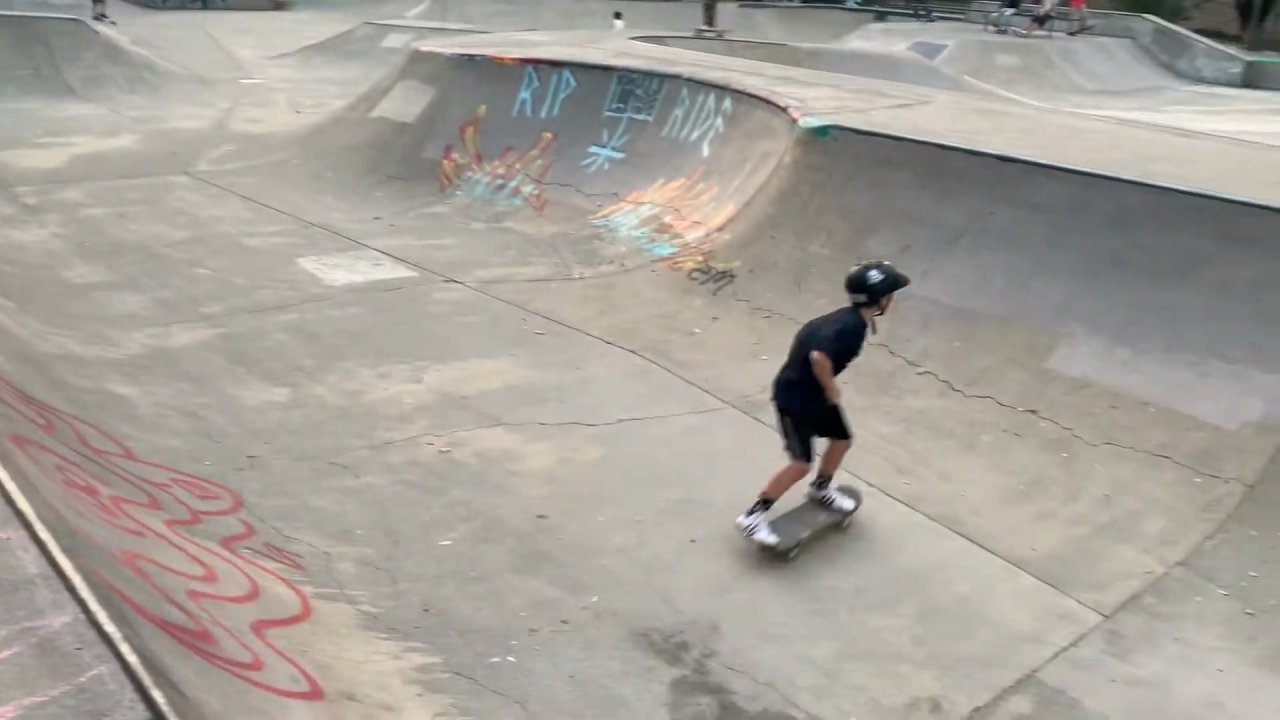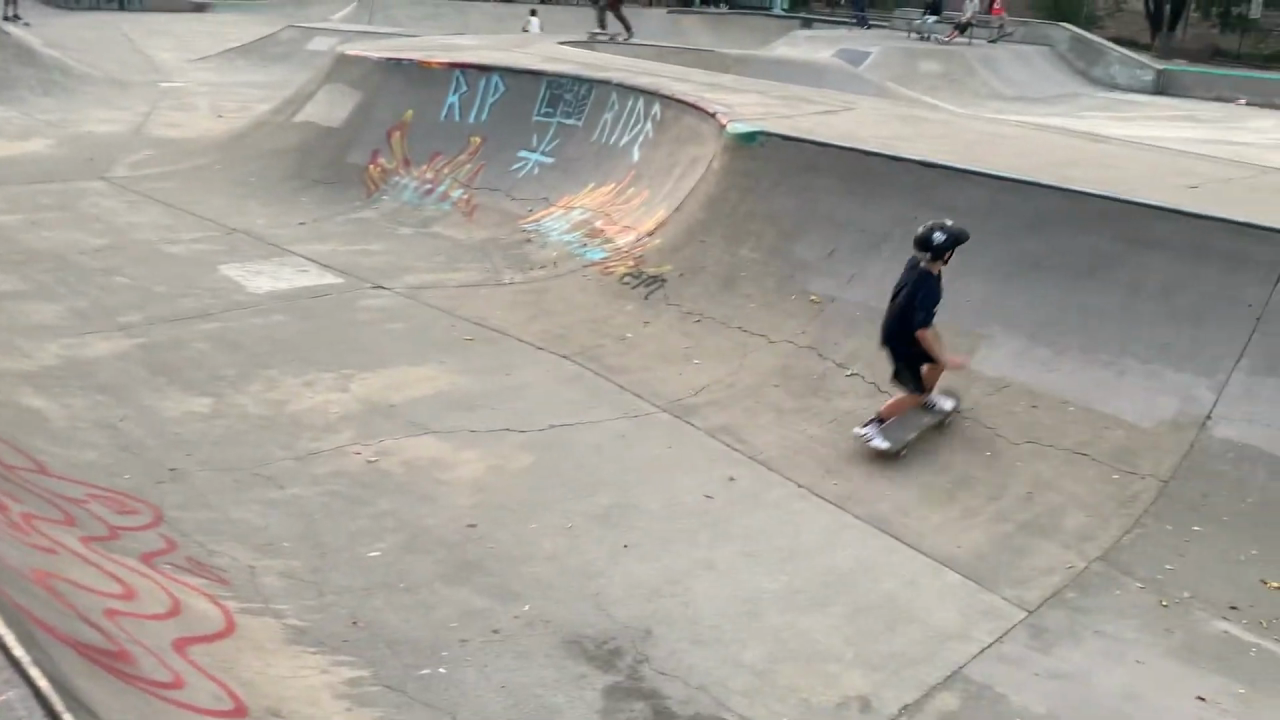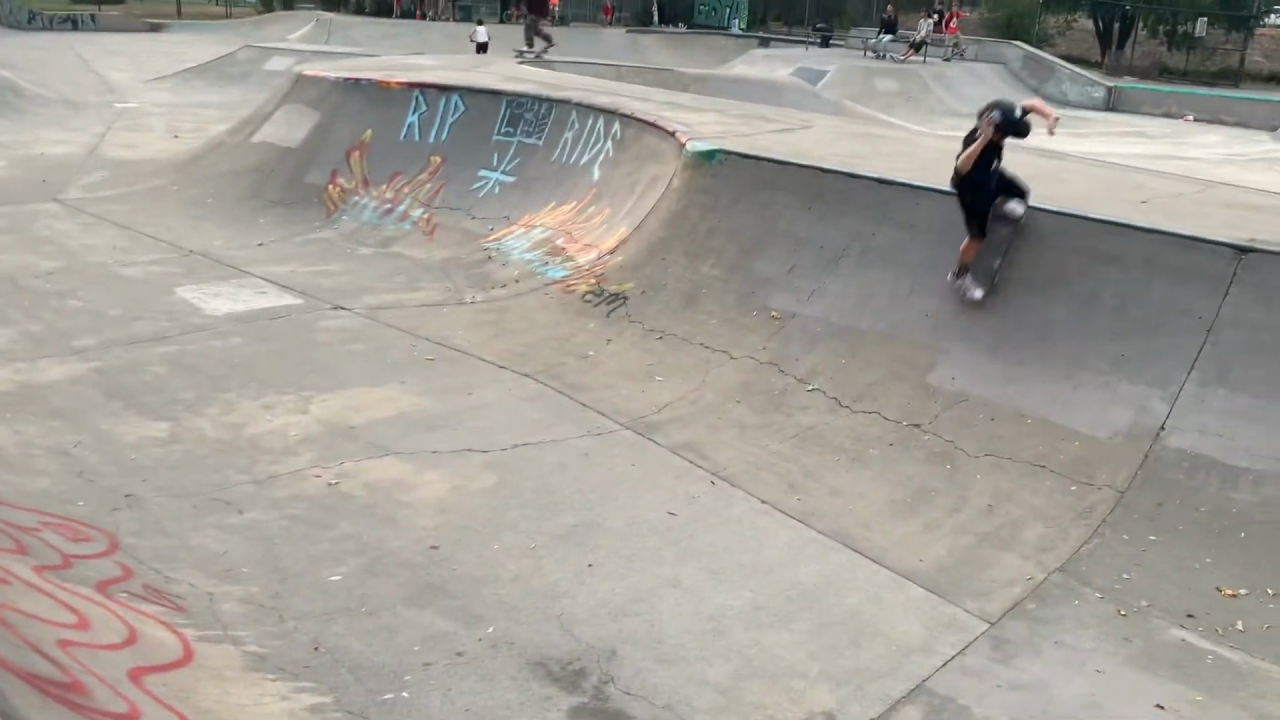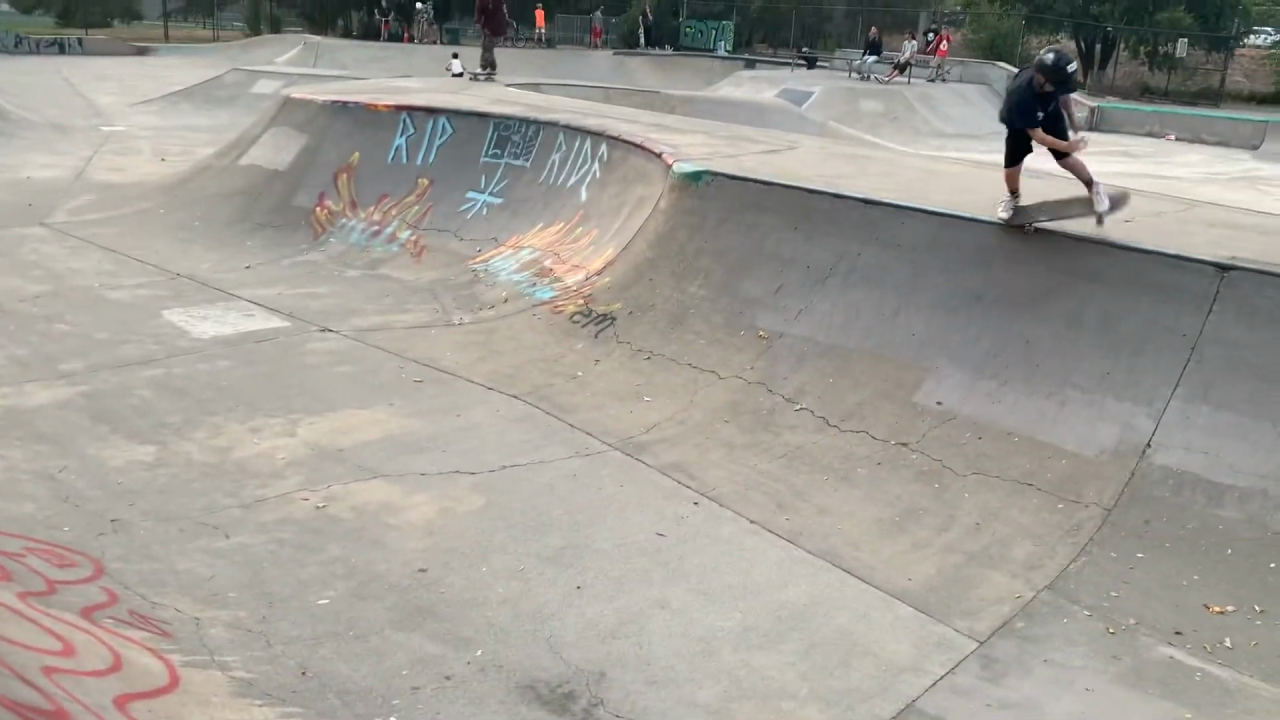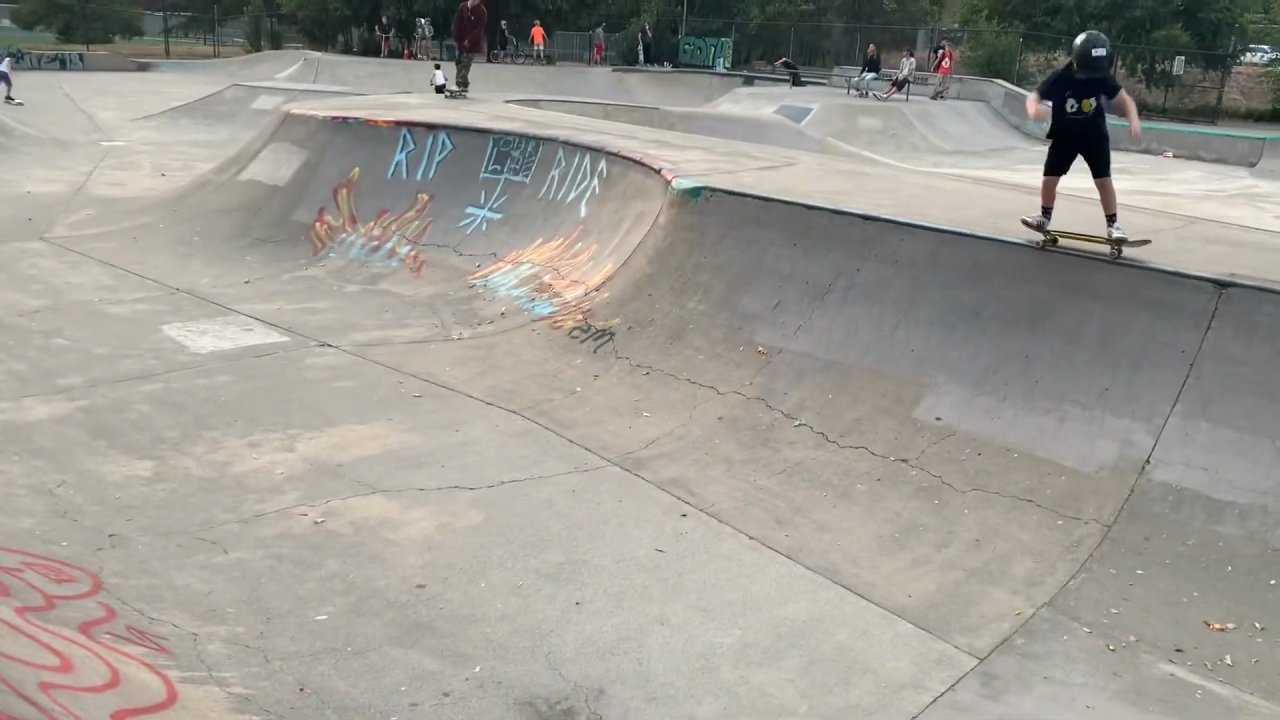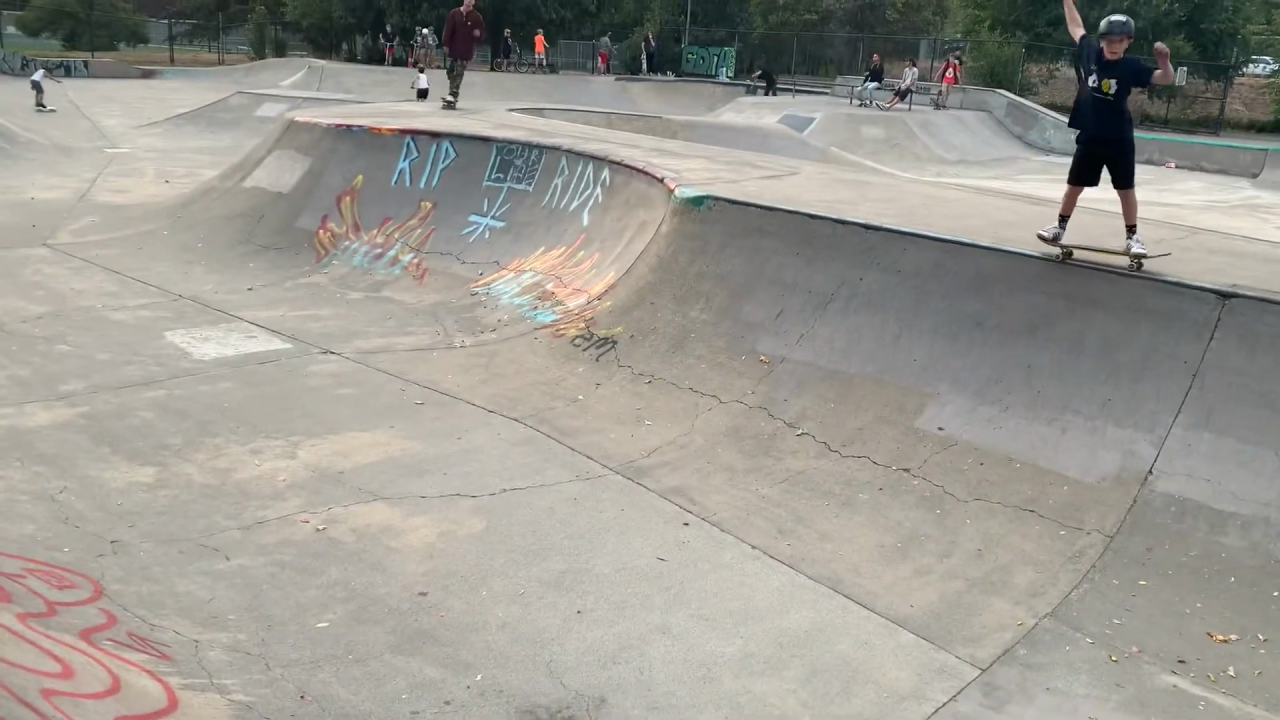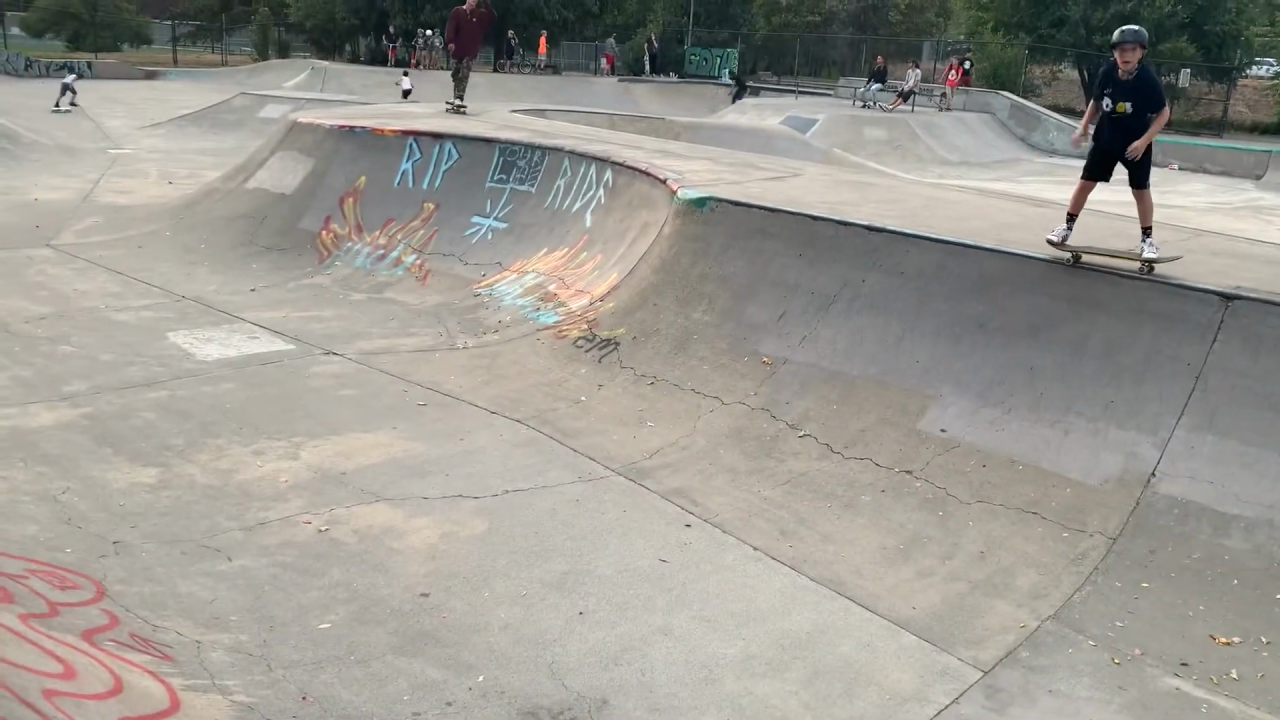
dt=0.3s
person 1, frame 1
left shoulder: (846, 318)
right shoulder: (850, 327)
left elbow: (807, 333)
right elbow: (819, 356)
right wrist: (832, 394)
left hip: (811, 389)
right hip: (794, 395)
left knee: (842, 440)
right knee: (801, 464)
left ankle: (820, 488)
right ankle: (754, 515)
person 1, frame 2
left shoulder: (917, 263)
right shoulder: (927, 289)
right elbow: (922, 331)
right wrist: (945, 359)
left hip: (902, 330)
right hip: (902, 341)
left knee: (938, 362)
right knee: (916, 394)
left ankle: (928, 396)
right ankle: (870, 426)
person 1, frame 3
left shoulder: (995, 121)
right shoulder: (974, 143)
left elbow: (1030, 103)
right elbow: (962, 167)
left wrist: (1050, 116)
right wrist: (982, 141)
left hip: (993, 178)
right hip: (974, 191)
left knee: (1021, 195)
right knee: (977, 237)
left ankle: (1003, 202)
right ankle: (960, 274)
person 1, frame 4
left shoulder: (1053, 78)
right shoulder: (1021, 94)
left elbow: (1063, 96)
right elbow: (1037, 135)
left wrist: (1071, 118)
right wrist: (1065, 146)
left hip: (1049, 116)
right hip: (1019, 125)
left knee: (1065, 160)
right knee: (1012, 167)
left ankle: (1093, 187)
right ankle: (1013, 197)
person 1, frame 5
left shoulder: (1102, 76)
right shoulder: (1059, 78)
left elbow: (1123, 99)
right elbow: (1034, 98)
left wrist: (1134, 121)
right wrist: (1034, 111)
left hip: (1094, 134)
right hip: (1064, 134)
left knee: (1103, 180)
right knee: (1049, 178)
left ankle: (1113, 225)
right ankle: (1045, 217)
person 1, frame 6
left shoulder: (1132, 66)
right shoulder: (1090, 53)
left elbow: (1166, 79)
right elbow: (1076, 26)
left wrist: (1164, 60)
left hip: (1119, 140)
right hip: (1089, 138)
left knee: (1126, 190)
right knee: (1073, 187)
left ankle: (1132, 236)
right ankle: (1060, 228)
person 1, frame 7
left shoulder: (1149, 81)
right shoulder: (1106, 74)
left elbow: (1163, 113)
left wrist: (1144, 141)
right wrist: (1083, 126)
left hip: (1136, 144)
right hip: (1105, 141)
left knee: (1141, 190)
right knee: (1085, 184)
left ankle: (1147, 239)
right ankle: (1067, 227)
